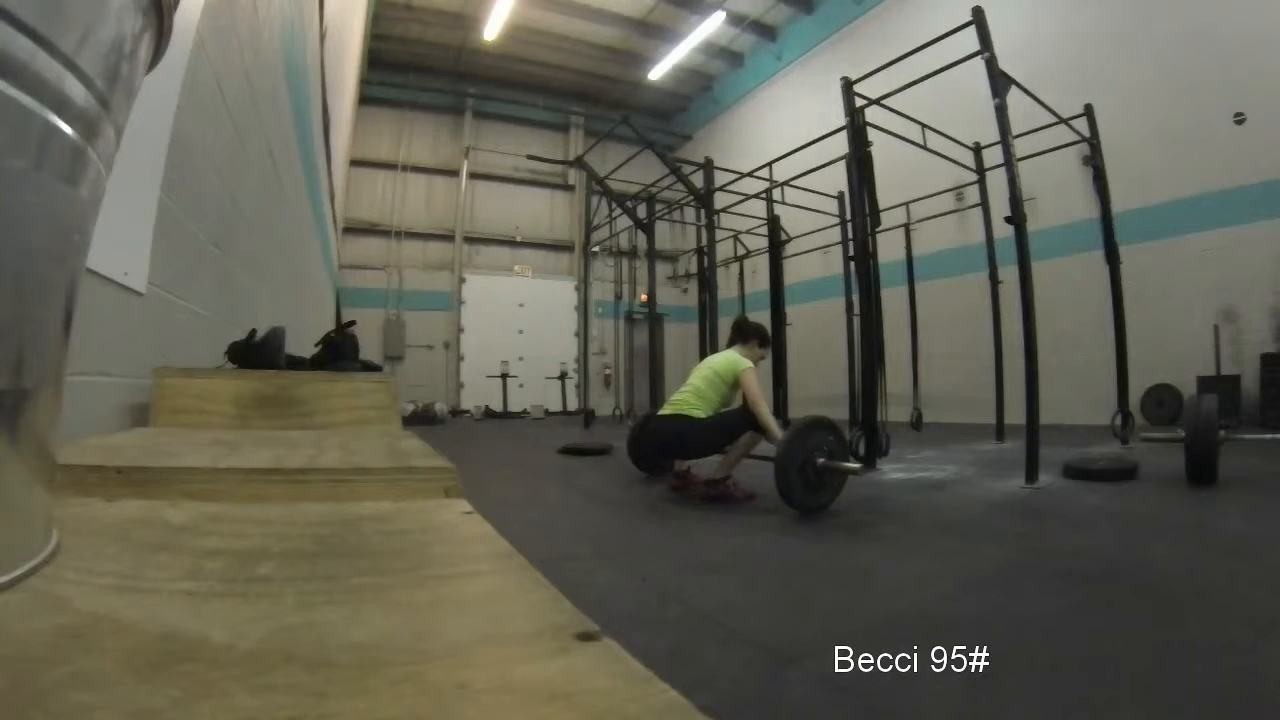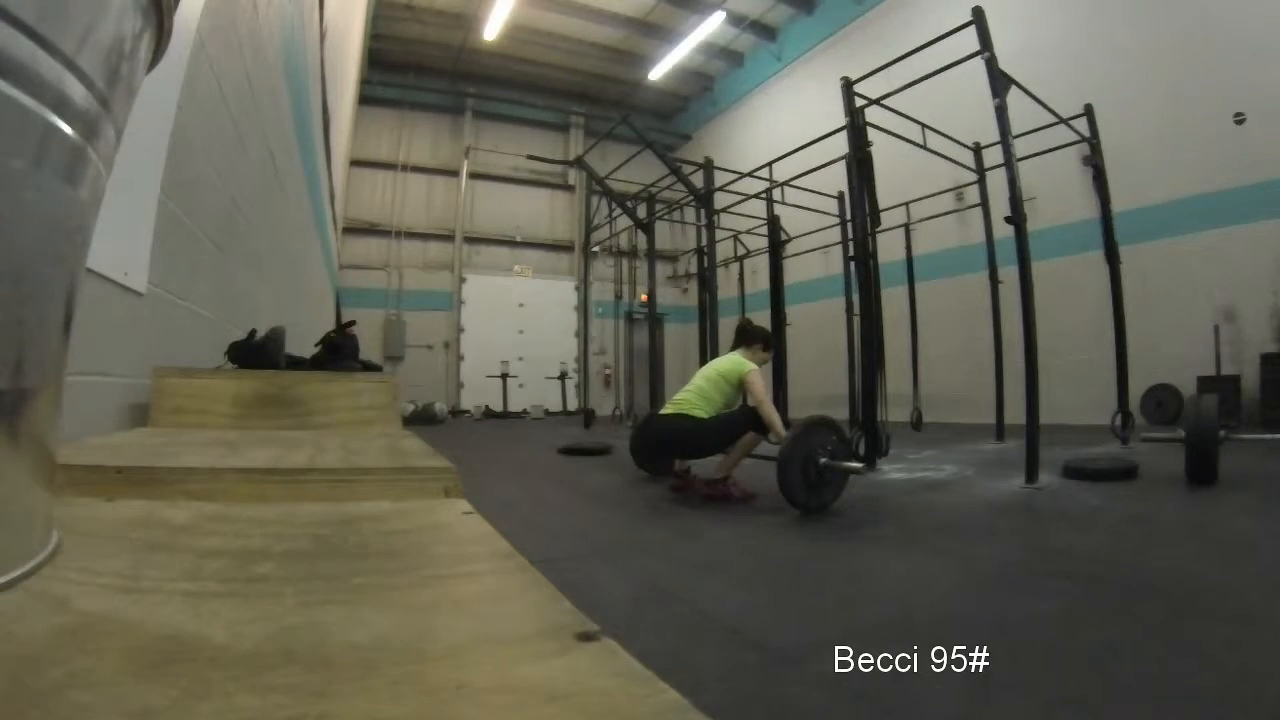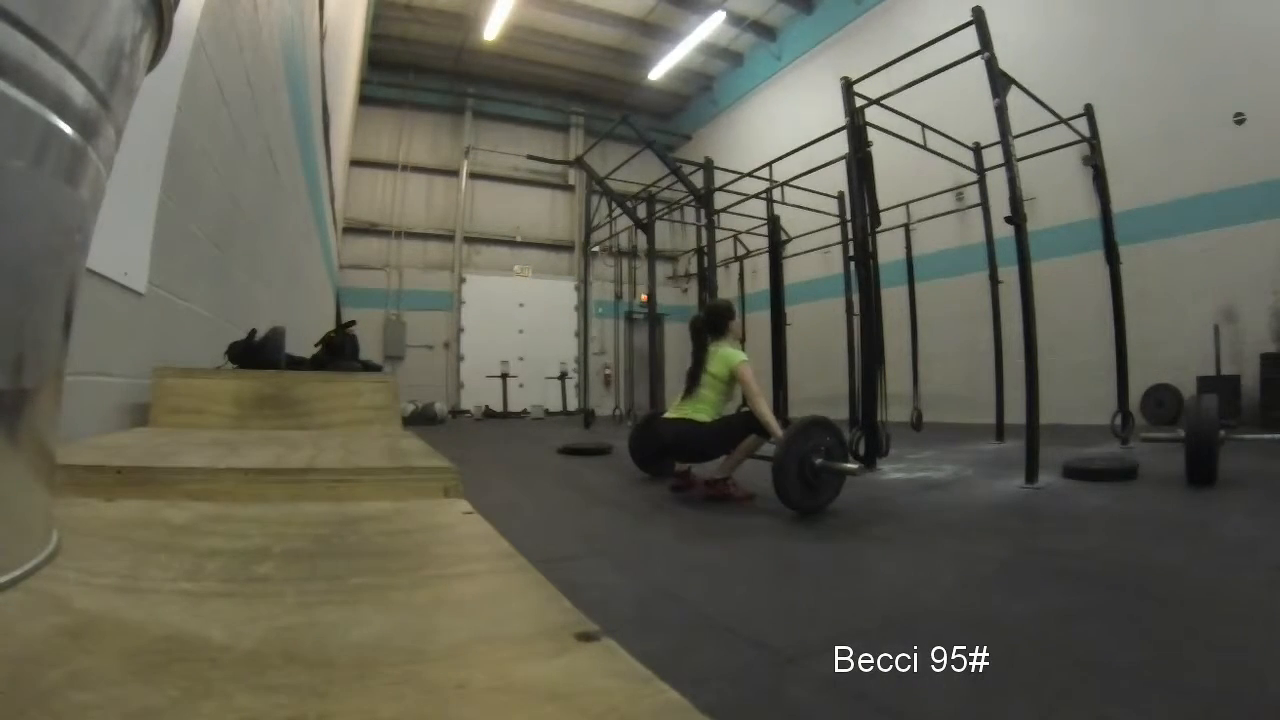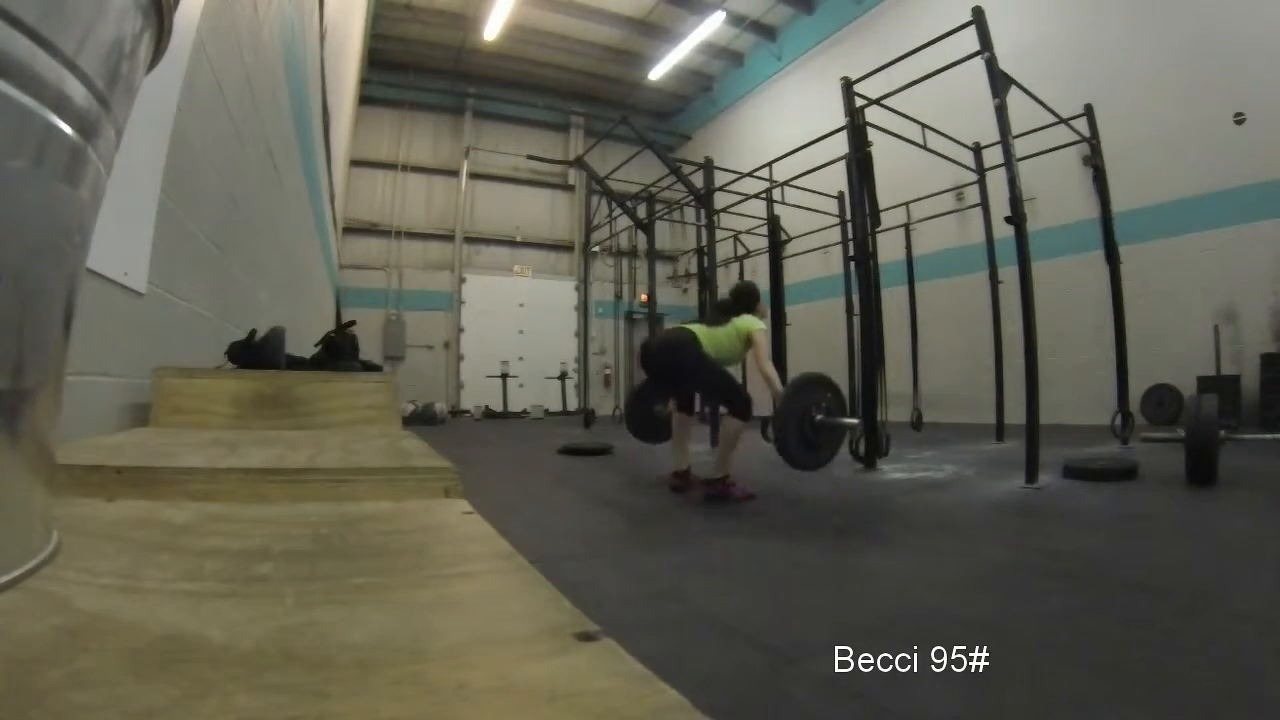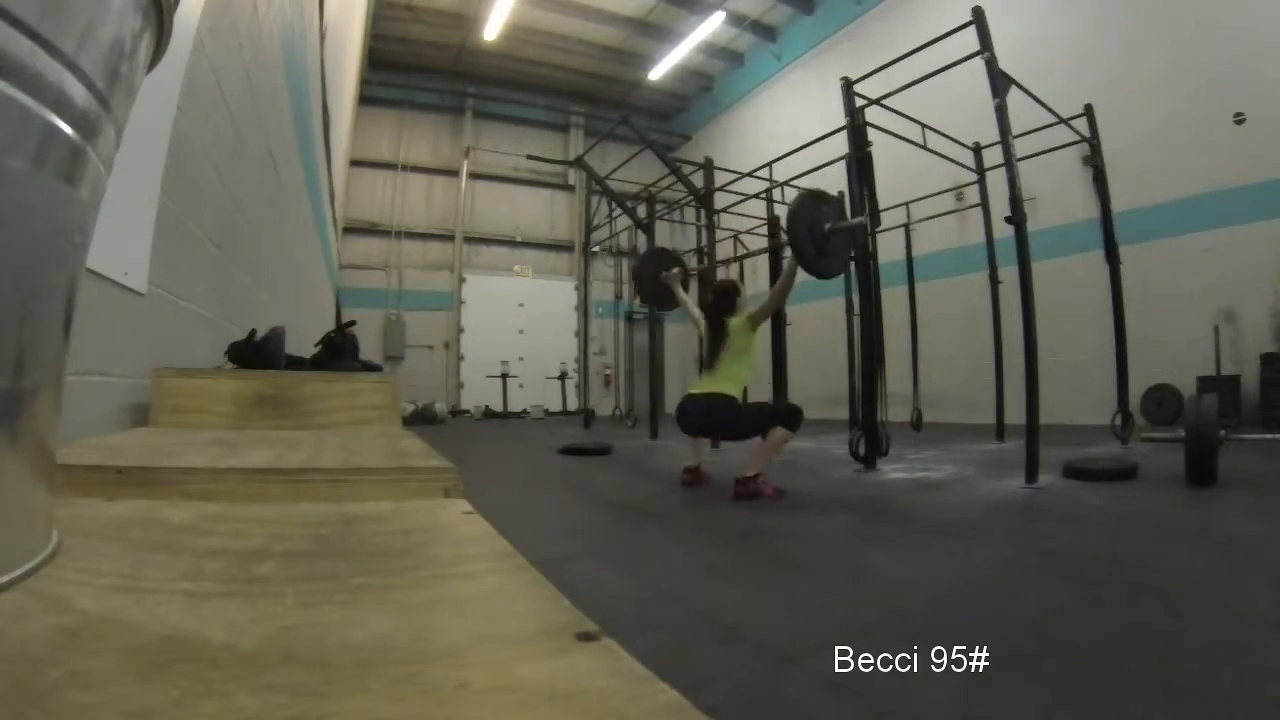
dt=1s
person 1, frame 1
left shoulder: (715, 358)
right shoulder: (741, 363)
right elbow: (758, 404)
left hip: (658, 432)
right hip: (682, 433)
right knee: (756, 418)
left ankle: (681, 473)
right ankle: (717, 481)
person 1, frame 2
left shoulder: (719, 362)
right shoulder: (746, 366)
right elbow: (764, 404)
left hip: (659, 430)
right hip: (682, 432)
right knee: (759, 419)
left ankle: (681, 474)
right ankle: (717, 481)
person 1, frame 3
left shoulder: (703, 353)
right shoulder: (733, 356)
right elbow: (757, 402)
left hip: (668, 432)
right hip: (691, 437)
right knee: (761, 423)
left ankle: (682, 473)
right ankle: (718, 481)
person 1, frame 4
left shoulder: (727, 320)
right shoulder: (754, 323)
right elbow: (764, 365)
left hip: (653, 348)
right hip: (681, 350)
left knee: (685, 400)
right knee: (740, 403)
left ankle: (680, 474)
right ankle: (718, 482)
person 1, frame 5
left shoulder: (708, 326)
right shoulder: (744, 325)
left elbow: (688, 305)
right elbow: (777, 296)
left wrist: (675, 283)
right wrist: (794, 259)
left hip: (687, 413)
right hip: (716, 414)
right knee: (790, 414)
left ankle: (692, 469)
right ankle: (750, 479)
